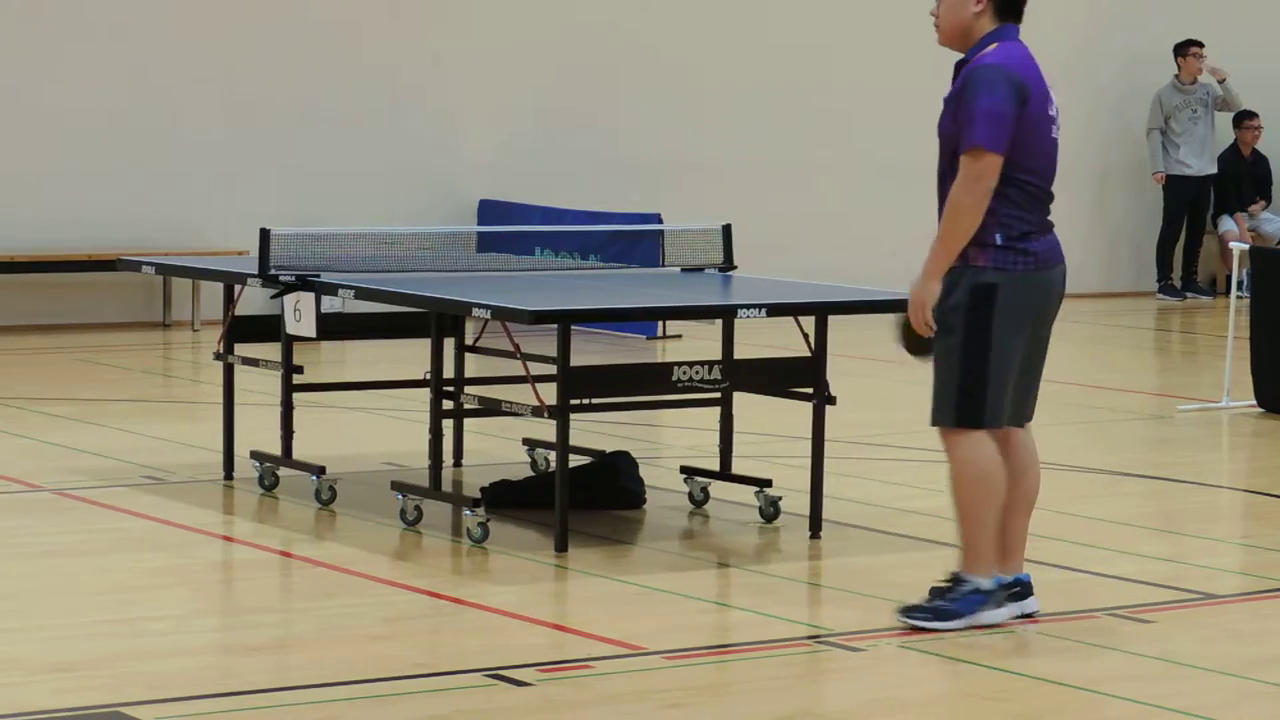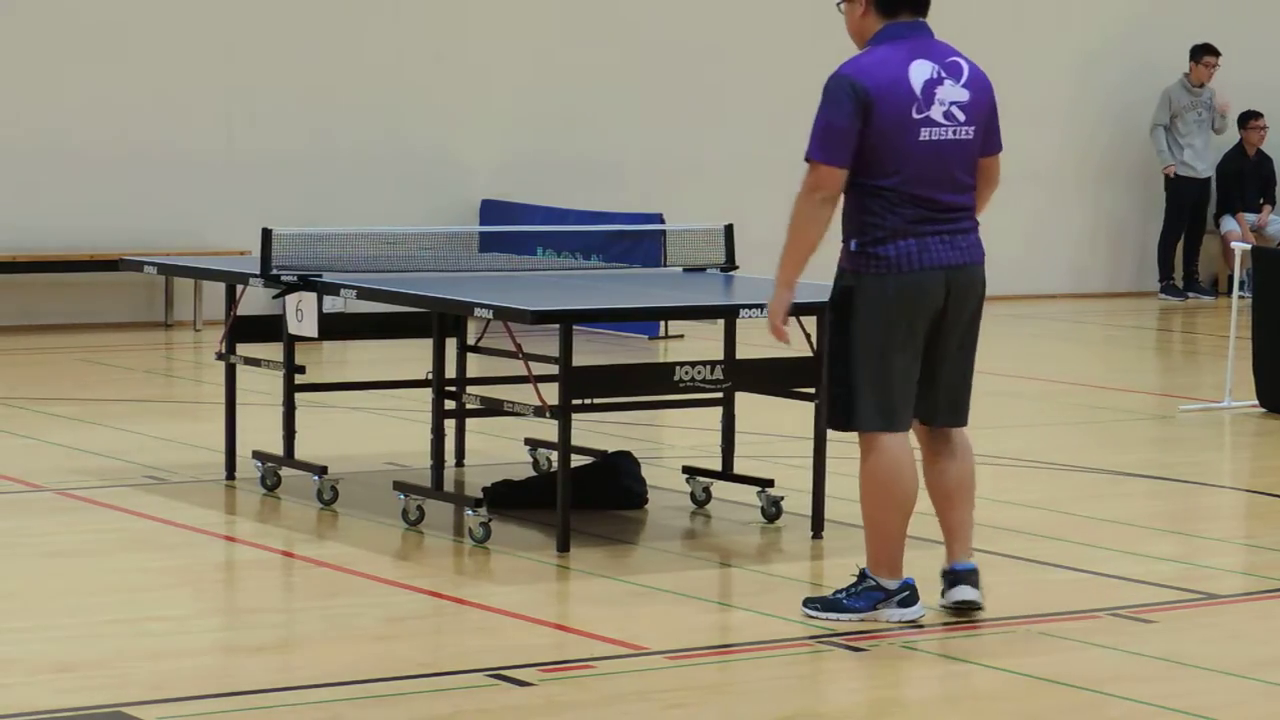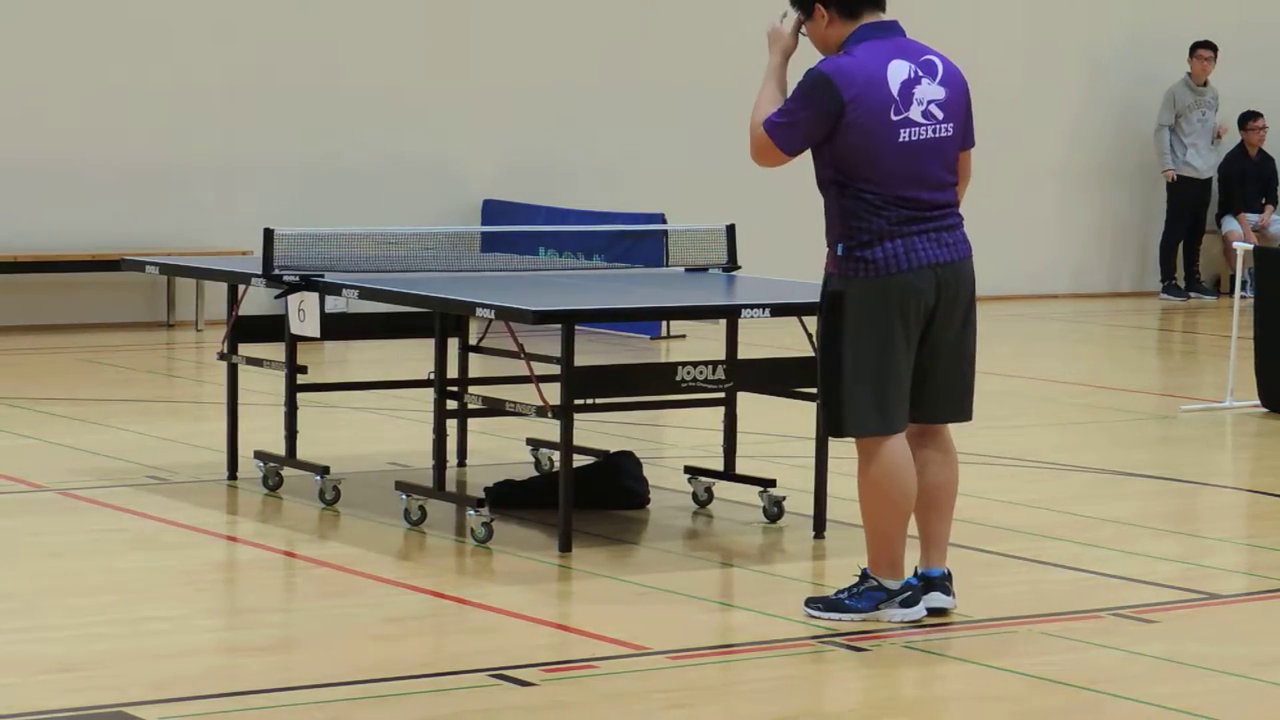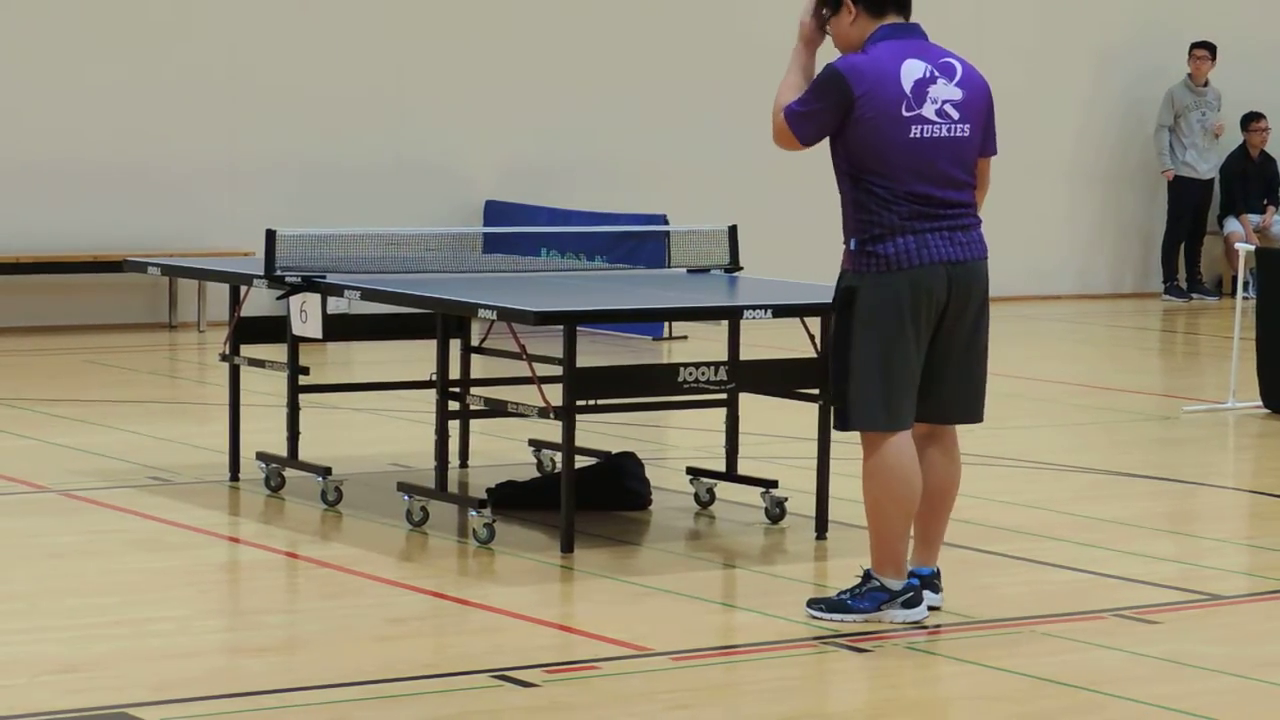
dt=0.7s
person 1, frame 1
left shoulder: (990, 71)
right shoulder: (1008, 68)
left elbow: (977, 183)
left wrist: (931, 276)
right wrist: (946, 268)
left hip: (995, 272)
right hip: (1027, 269)
left knee: (967, 425)
right knee: (1004, 425)
left ankle: (982, 581)
right ankle: (1005, 571)
person 1, frame 2
left shoulder: (857, 78)
right shoulder: (972, 75)
left elbow: (822, 190)
right elbow: (988, 178)
left wrist: (784, 284)
left hip: (885, 273)
right hip: (962, 268)
left knee: (882, 430)
right knee: (942, 424)
left ankle: (888, 585)
right ankle: (962, 567)
person 1, frame 3
left shoulder: (835, 78)
right shoulder: (946, 71)
left elbow: (764, 148)
left wrist: (777, 58)
left hip: (875, 274)
right hip: (949, 264)
left knee: (881, 432)
right knee: (928, 427)
left ankle: (888, 585)
right ankle: (935, 575)
person 1, frame 4
left shoulder: (850, 75)
right shoulder: (968, 76)
left elbow: (785, 133)
left hip: (887, 271)
right hip: (964, 265)
left knee: (886, 429)
right knee: (936, 425)
left ankle: (892, 585)
right ankle: (925, 572)
person 2, frame 1
left shoulder: (1208, 91)
right shoulder: (1164, 95)
left elbow: (1236, 106)
right elbow: (1154, 132)
left wrist: (1222, 80)
right wrist: (1157, 167)
left hip: (1204, 172)
right hip: (1176, 173)
left knee: (1197, 230)
right knee: (1172, 229)
left ankle: (1190, 281)
right ankle: (1164, 283)
person 2, frame 2
left shoulder: (1210, 95)
right shoulder: (1172, 93)
left elbow: (1219, 130)
right elbow: (1157, 128)
left wrist: (1222, 116)
right wrist: (1167, 160)
left hip: (1204, 173)
right hip: (1180, 173)
left knee: (1197, 230)
right knee: (1173, 229)
left ankle: (1191, 281)
right ankle: (1166, 282)
person 2, frame 3
left shoulder: (1213, 94)
right shoulder: (1175, 92)
right elbow: (1162, 129)
left wrist: (1219, 134)
right wrist: (1167, 164)
left hip: (1205, 173)
right hip: (1181, 172)
left knee: (1196, 231)
right knee: (1175, 229)
left ankle: (1193, 281)
right ankle: (1168, 283)
person 2, frame 4
left shoulder: (1216, 95)
right shoulder: (1175, 93)
right elbow: (1162, 129)
left wrist: (1218, 131)
right wrist: (1166, 164)
left hip: (1207, 174)
right hip: (1182, 173)
left knee: (1198, 232)
right knee: (1177, 230)
left ankle: (1194, 282)
right ankle: (1170, 284)
person 3, frame 1
left shoulder: (1262, 160)
right shoulder: (1226, 160)
right elbow: (1228, 199)
left wrist: (1260, 206)
right wrist: (1243, 230)
left hip: (1255, 213)
right hip: (1229, 213)
right knee: (1229, 237)
right ankle: (1234, 280)
person 3, frame 2
left shoulder: (1266, 161)
right shoulder: (1230, 160)
left elbow: (1270, 195)
right elbow: (1231, 199)
left wrist: (1265, 213)
right wrist: (1246, 230)
left hip: (1259, 213)
right hip: (1232, 214)
right knee: (1232, 237)
right ankle: (1236, 279)
person 3, frame 3
right shoulder: (1231, 161)
right elbow: (1233, 200)
right wrist: (1247, 231)
left hip: (1260, 214)
right hip: (1233, 214)
right knee: (1233, 237)
right ankle: (1237, 279)
person 3, frame 4
right shoulder: (1233, 162)
right elbow: (1235, 201)
right wrist: (1249, 232)
left hip: (1262, 214)
right hip: (1235, 215)
right knee: (1235, 238)
